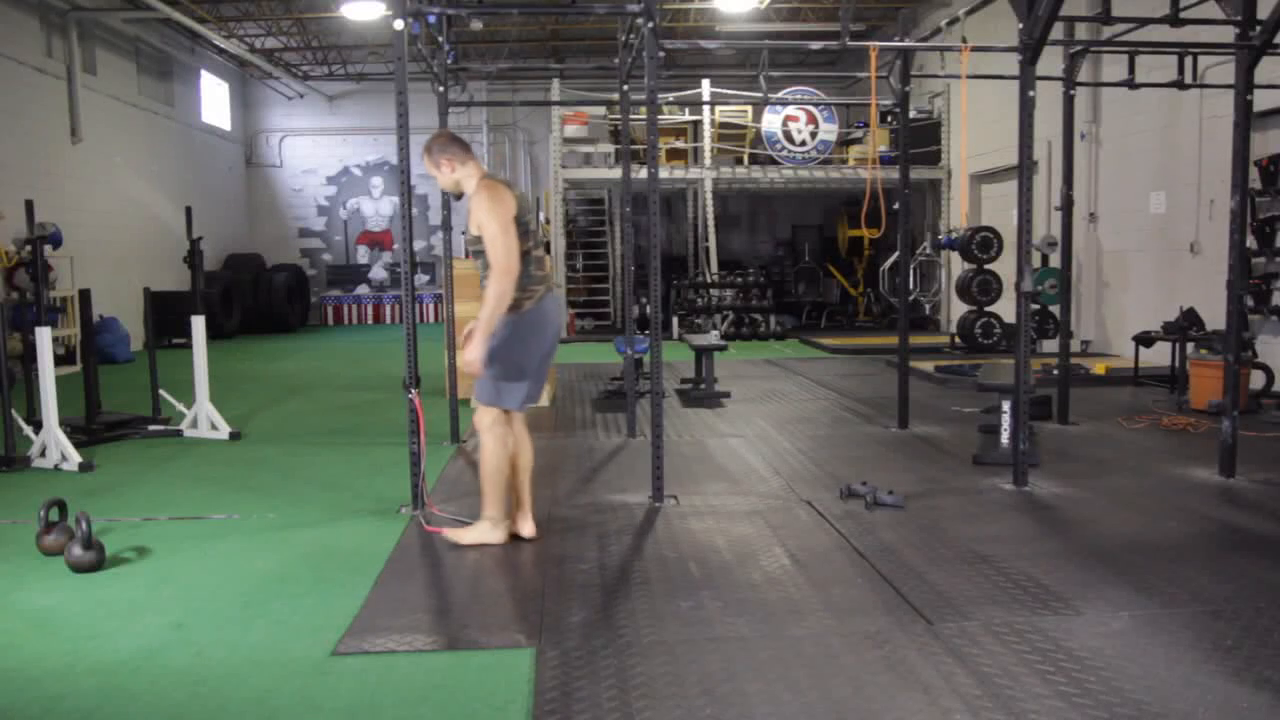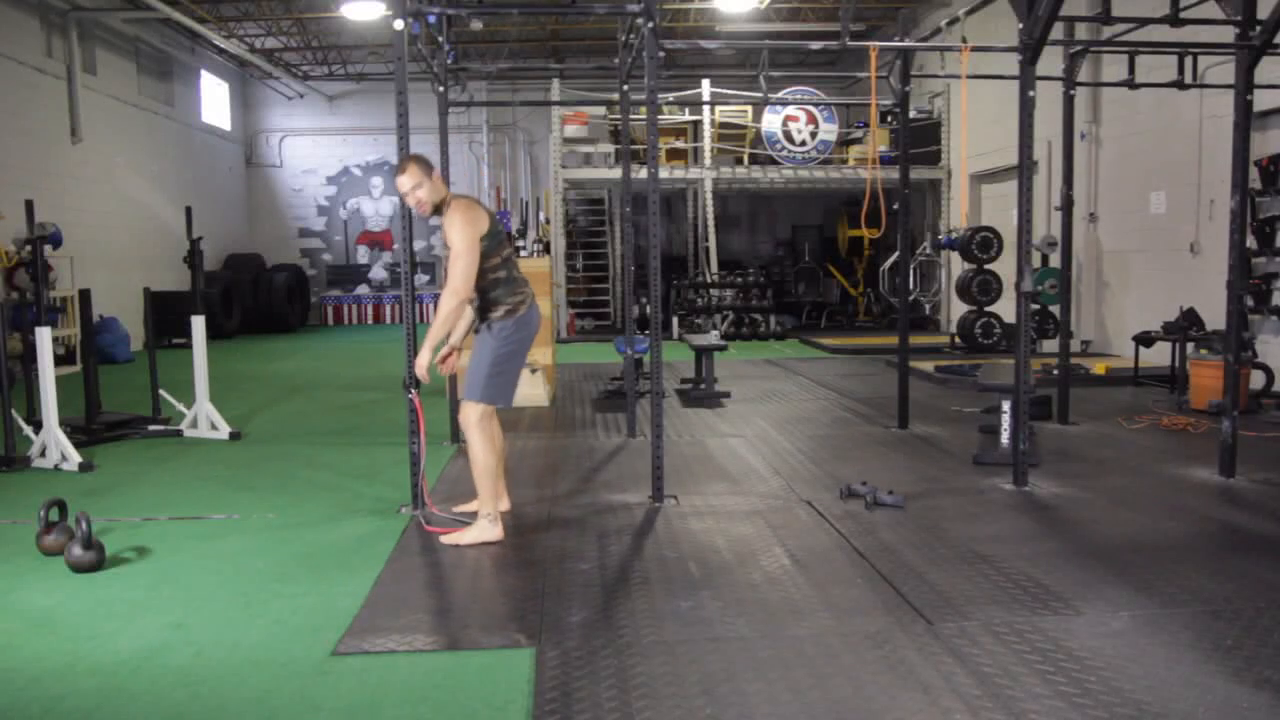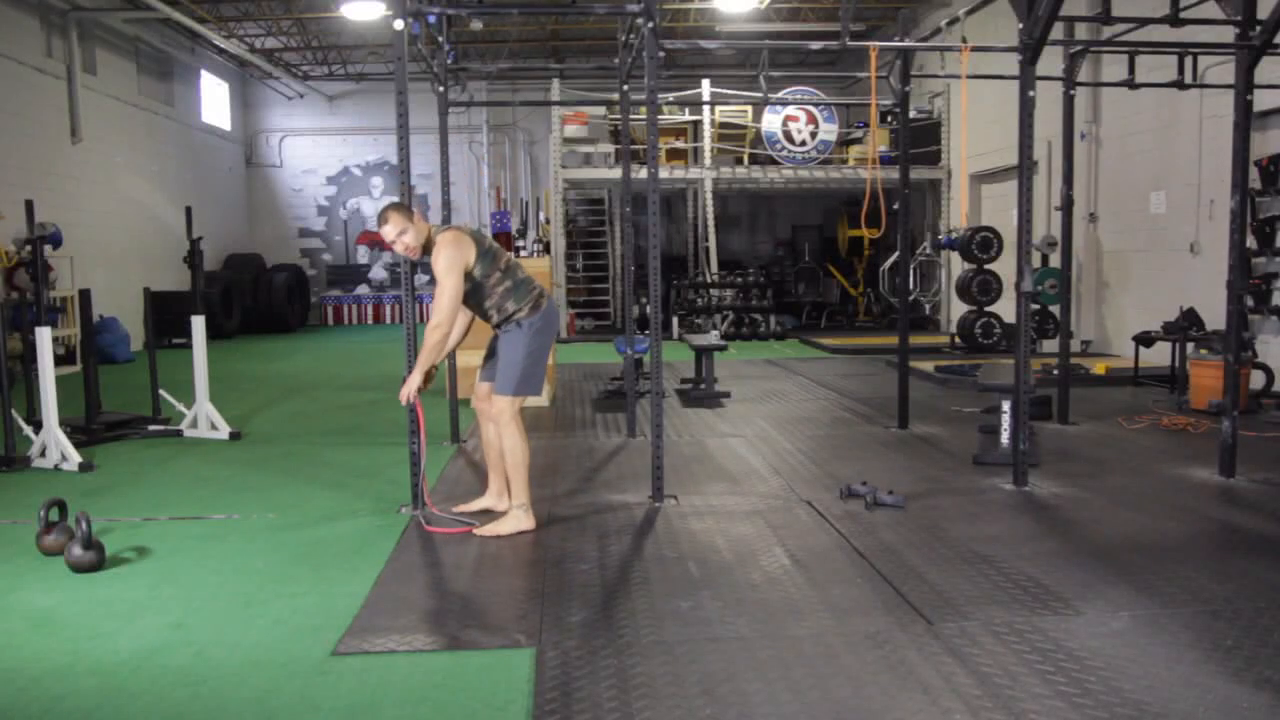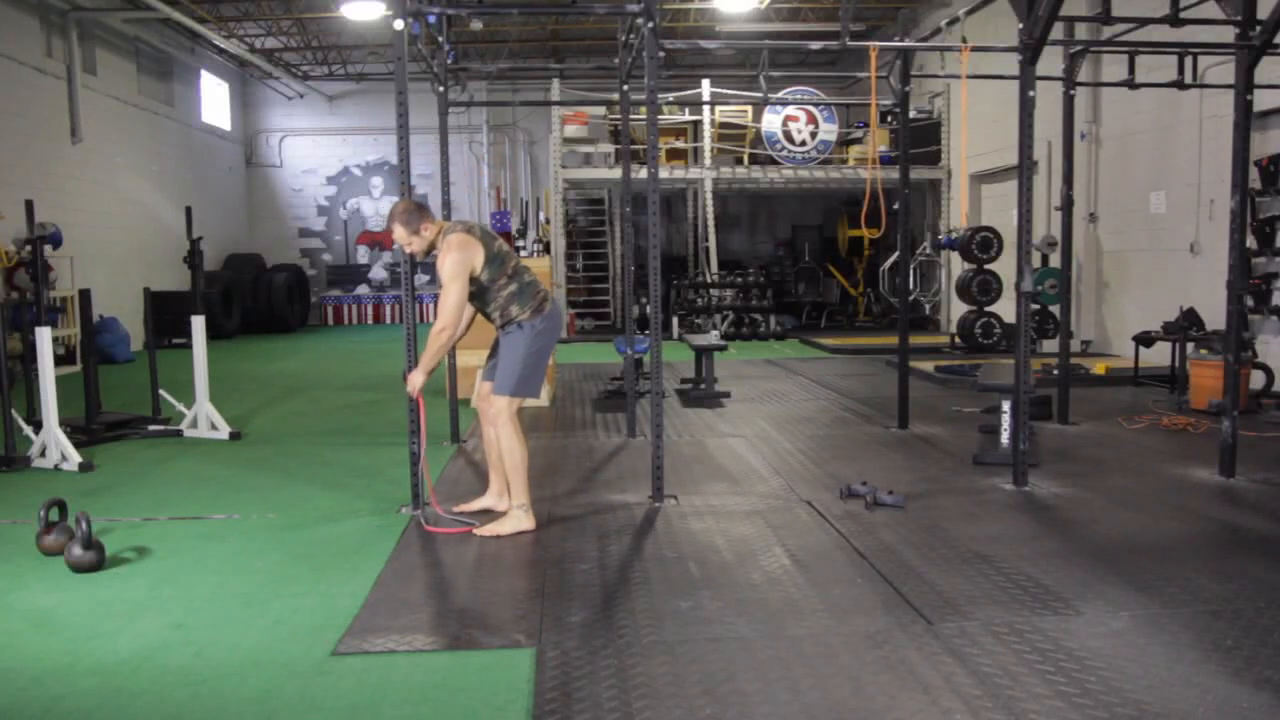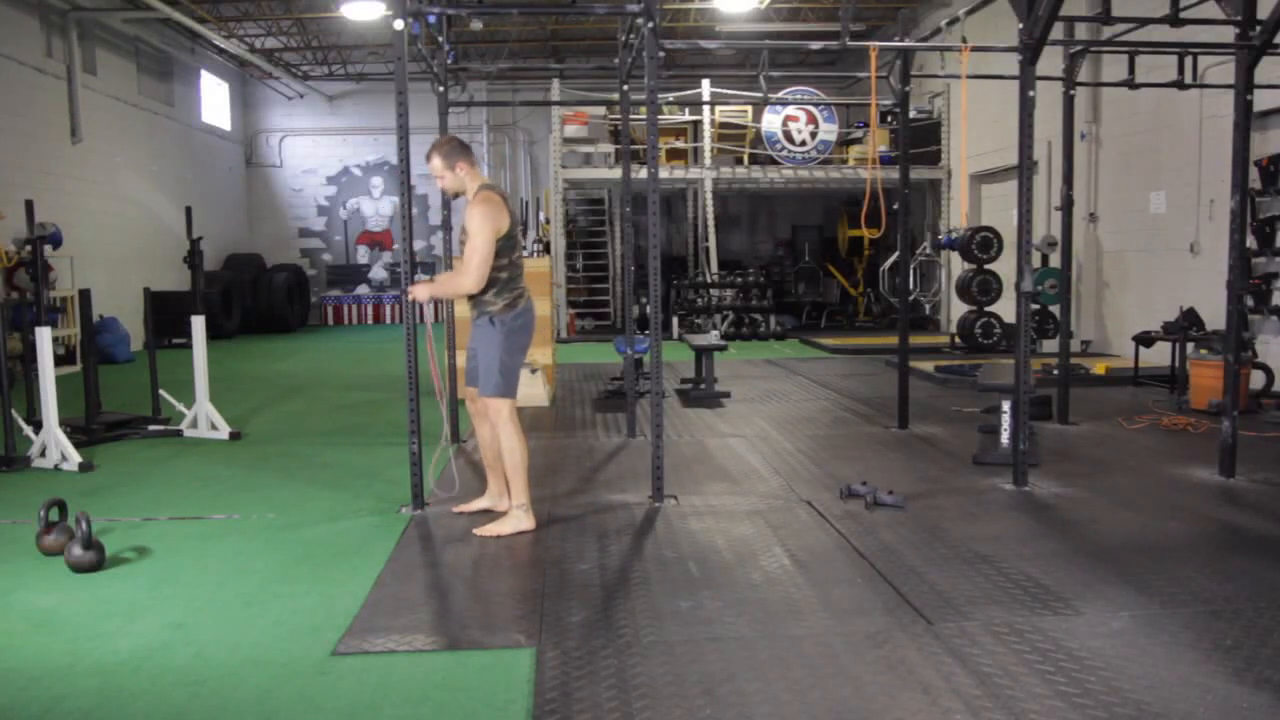
dt=0.5s
person 1, frame 1
left shoulder: (485, 197)
right shoulder: (500, 191)
left elbow: (504, 272)
left wrist: (478, 339)
right wrist: (482, 323)
left hip: (523, 317)
right hip: (542, 310)
left knee: (489, 420)
right knee: (510, 417)
left ankle: (493, 523)
right ankle: (521, 517)
person 1, frame 2
left shoulder: (459, 214)
right shoulder: (462, 212)
left elbow: (457, 292)
right elbow: (471, 291)
left wrist: (428, 346)
right wrist: (453, 344)
left hip: (507, 321)
right hip: (505, 318)
left knee: (473, 417)
right knee: (483, 411)
left ankle: (489, 523)
right ankle: (496, 496)
person 1, frame 3
left shoulder: (446, 248)
right shoulder: (447, 245)
left elbow: (440, 324)
right elbow: (461, 316)
left wrist: (417, 372)
right wrist: (432, 364)
left hip: (530, 319)
right hip: (515, 322)
left knee: (504, 411)
right knee: (484, 403)
left ankle: (522, 512)
right ankle: (497, 494)
person 1, frame 4
left shoulder: (453, 252)
right shoulder: (458, 236)
left elbow: (445, 327)
right elbow: (467, 307)
left wrist: (421, 370)
right wrist: (435, 359)
left hip: (532, 323)
right hip: (519, 322)
left knee: (502, 412)
right knee: (485, 403)
left ankle: (521, 512)
right ankle: (498, 493)
person 1, frame 5
left shoulder: (482, 207)
right shoulder: (486, 199)
left elbow: (472, 281)
left wrist: (430, 290)
right wrist: (436, 280)
left hip: (502, 318)
right hip: (492, 316)
left knee: (500, 411)
right knee: (477, 402)
left ankle: (522, 512)
right ankle: (497, 494)
